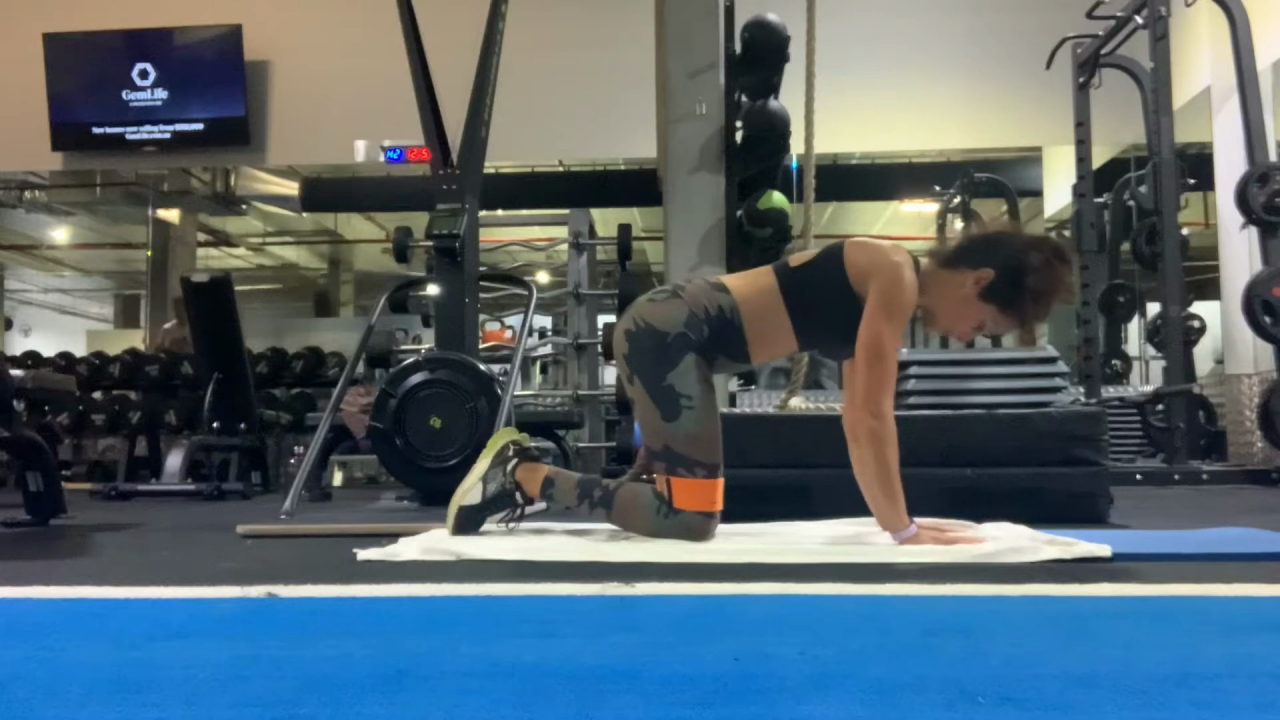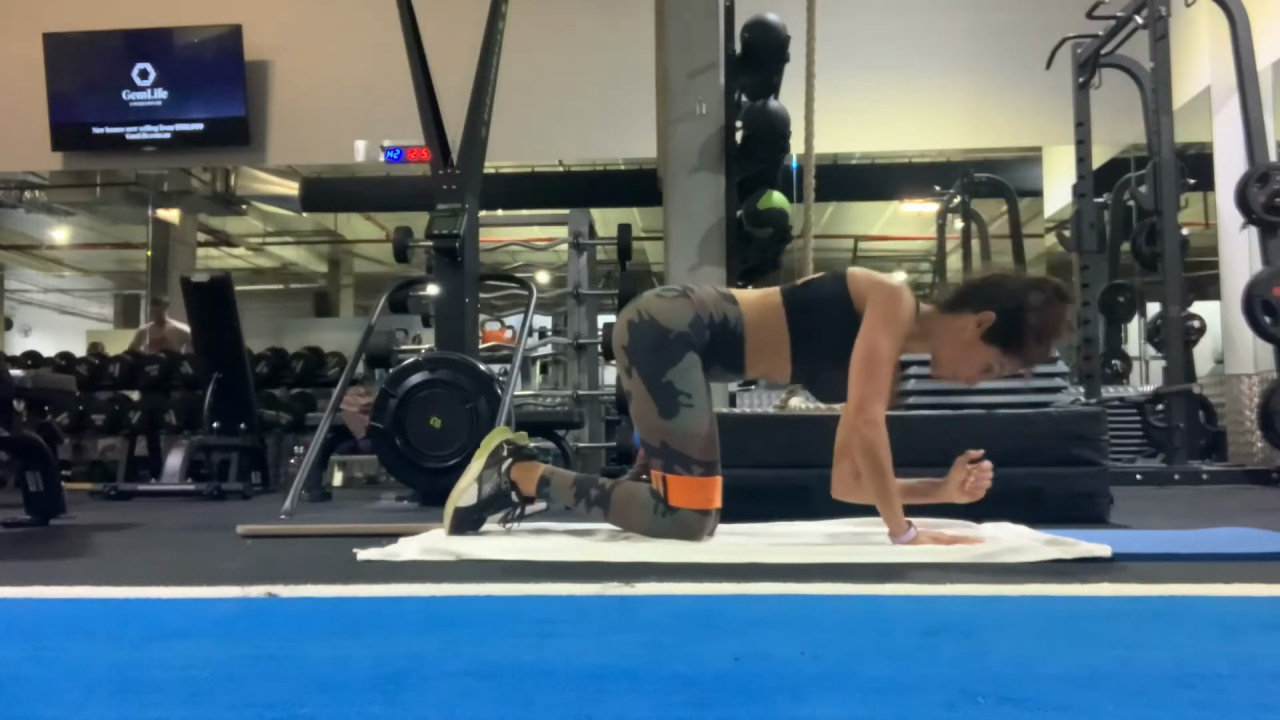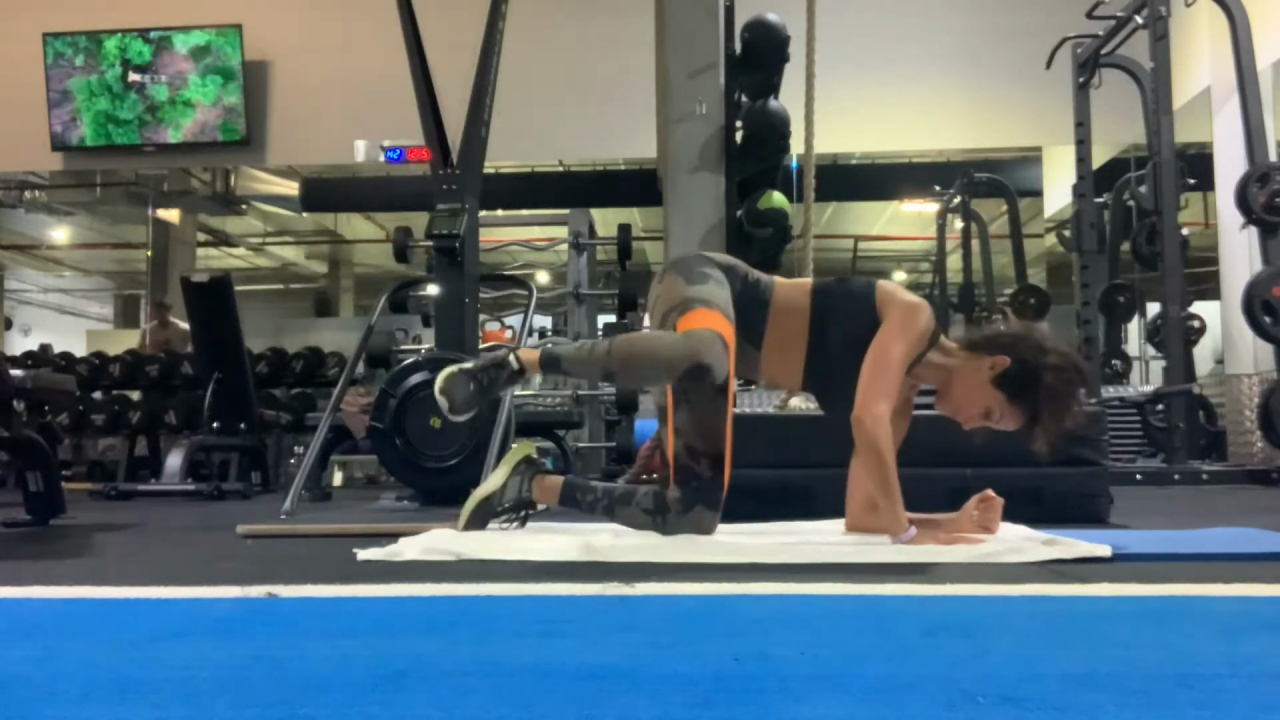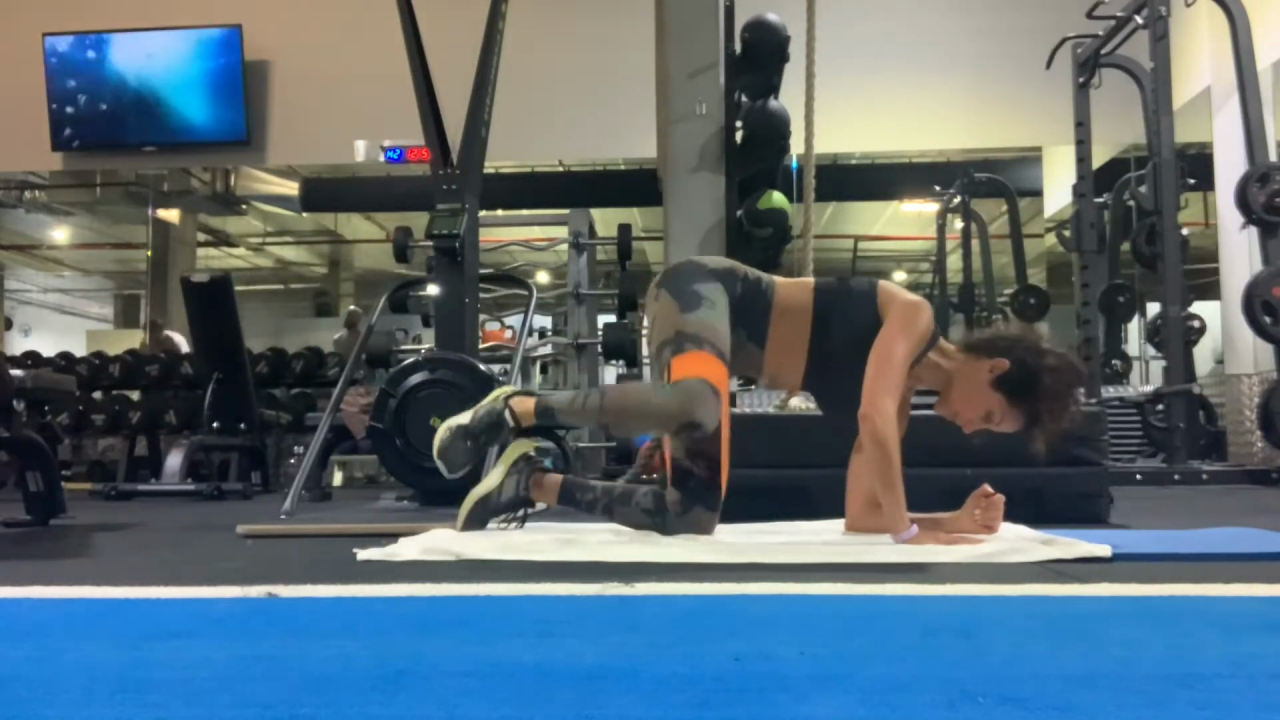
dt=1s
person 1, frame 1
left shoulder: (877, 298)
right shoulder: (895, 275)
left elbow: (856, 420)
right elbow: (875, 414)
left wrist: (884, 518)
right wrist: (903, 528)
left hip: (674, 335)
right hip: (668, 331)
left knee: (684, 504)
right knee: (688, 519)
left ankle: (522, 469)
right ankle: (517, 474)
person 1, frame 2
left shoulder: (887, 359)
right shoulder: (894, 302)
left elbow: (846, 480)
right elbow: (864, 422)
left wrist: (942, 489)
right wrist: (904, 530)
left hip: (676, 341)
right hip: (666, 329)
left knee: (691, 516)
right knee: (683, 518)
left ankle: (521, 470)
right ankle: (514, 473)
person 1, frame 3
left shoulder: (906, 396)
right shoulder: (912, 317)
left elbow: (859, 515)
right elbow: (866, 419)
left wrist: (951, 521)
right wrist: (904, 530)
left hip: (718, 352)
right hip: (701, 282)
left knee: (693, 517)
right knee: (703, 357)
left ankle: (531, 482)
right ankle: (513, 360)
person 1, frame 4
left shoulder: (904, 392)
right shoulder: (914, 316)
left elbow: (859, 516)
right elbow: (873, 416)
left wrist: (951, 521)
right wrist: (905, 529)
left hip: (714, 355)
right hip: (701, 287)
left knee: (691, 517)
right knee: (693, 412)
left ankle: (531, 479)
right ankle: (511, 411)
